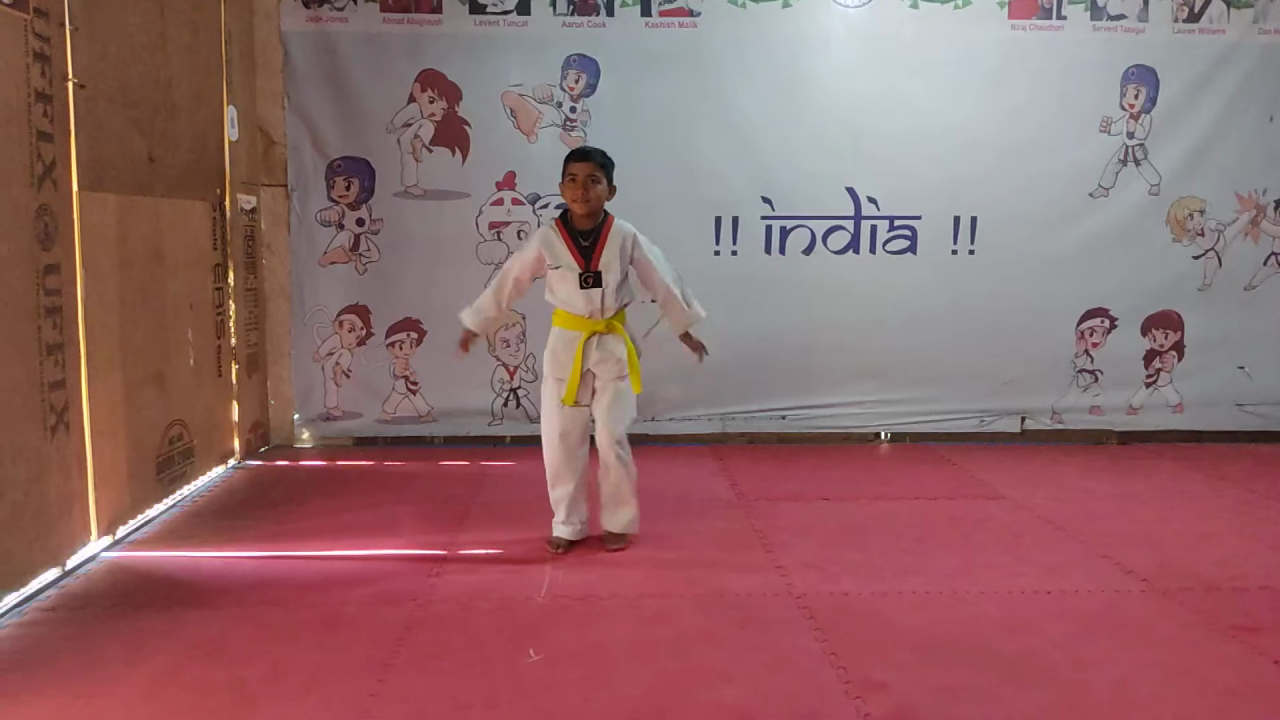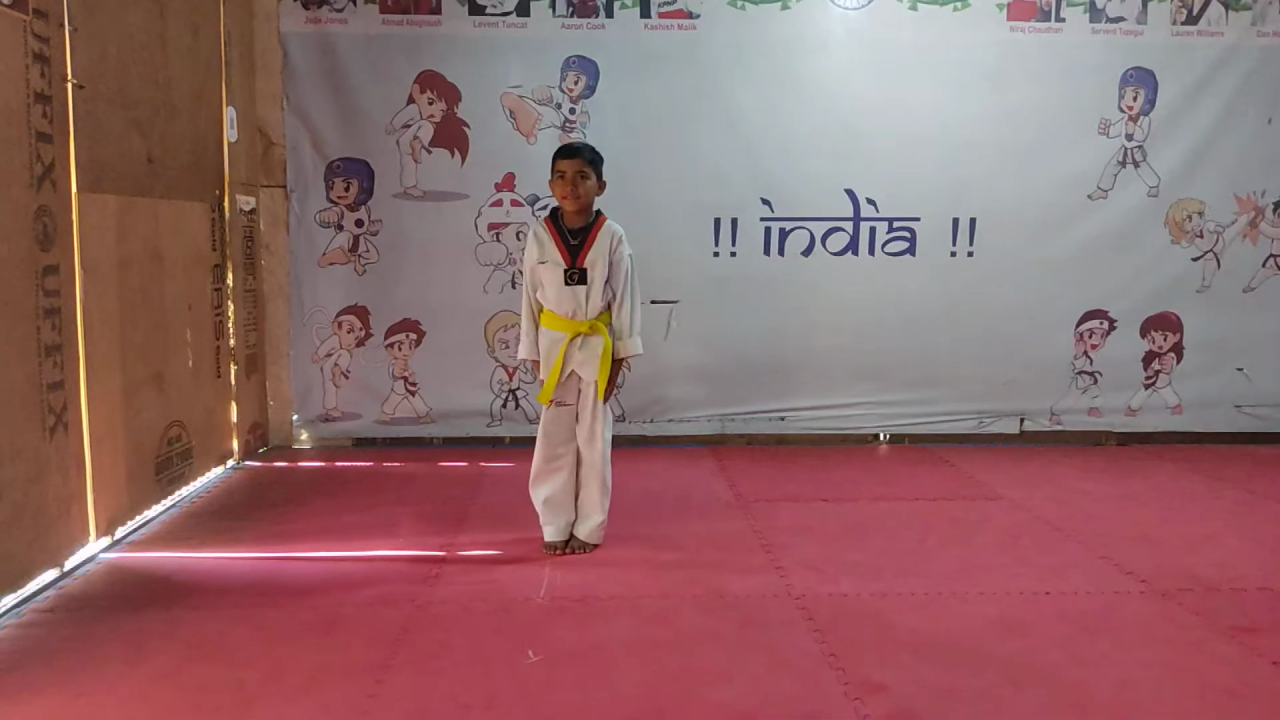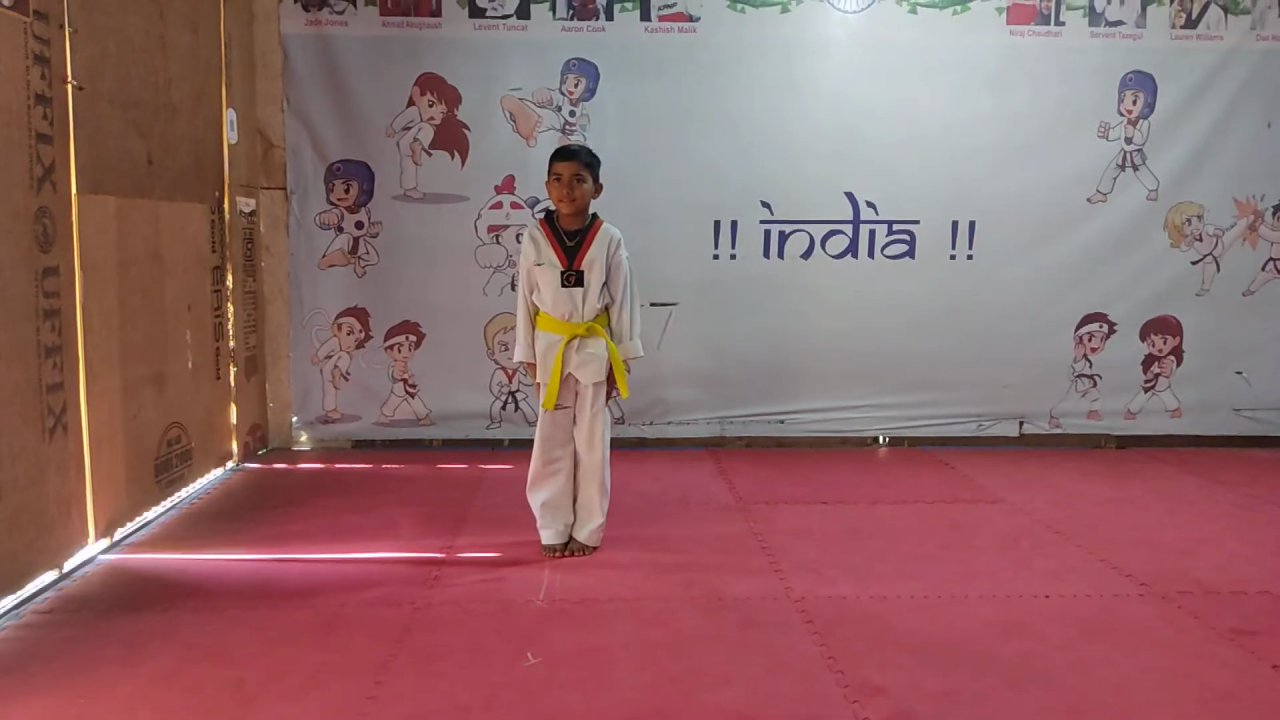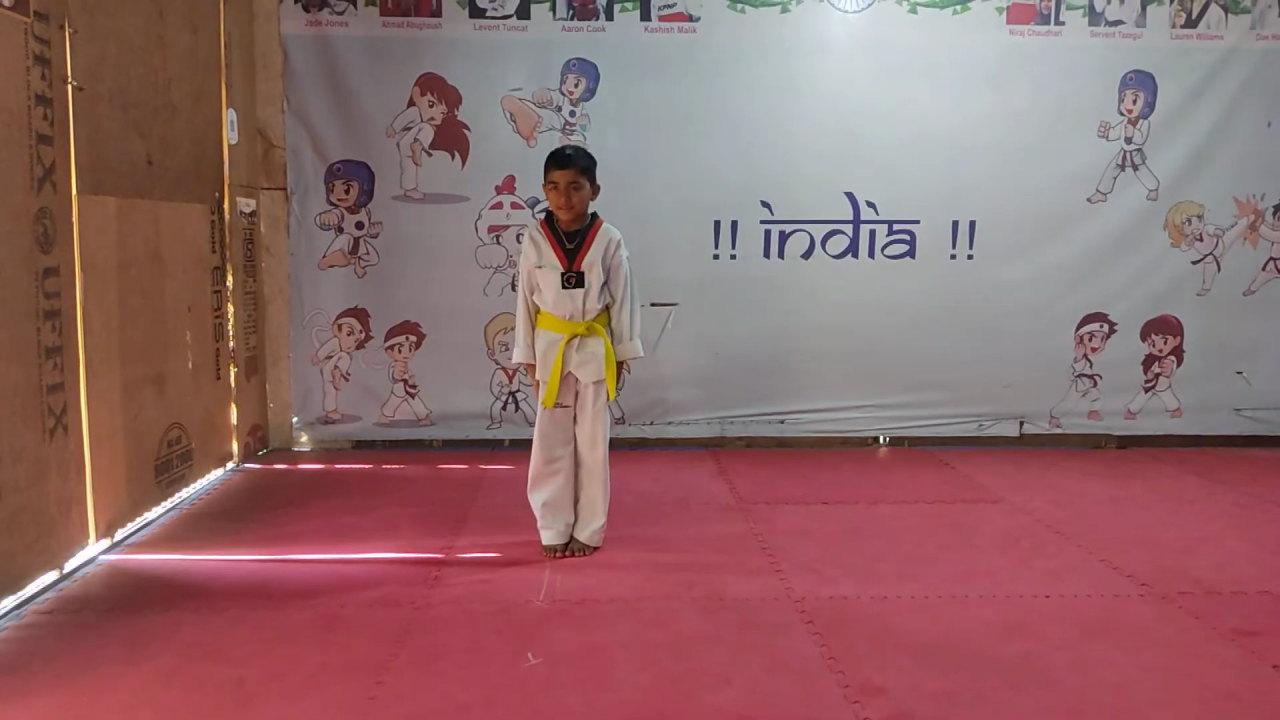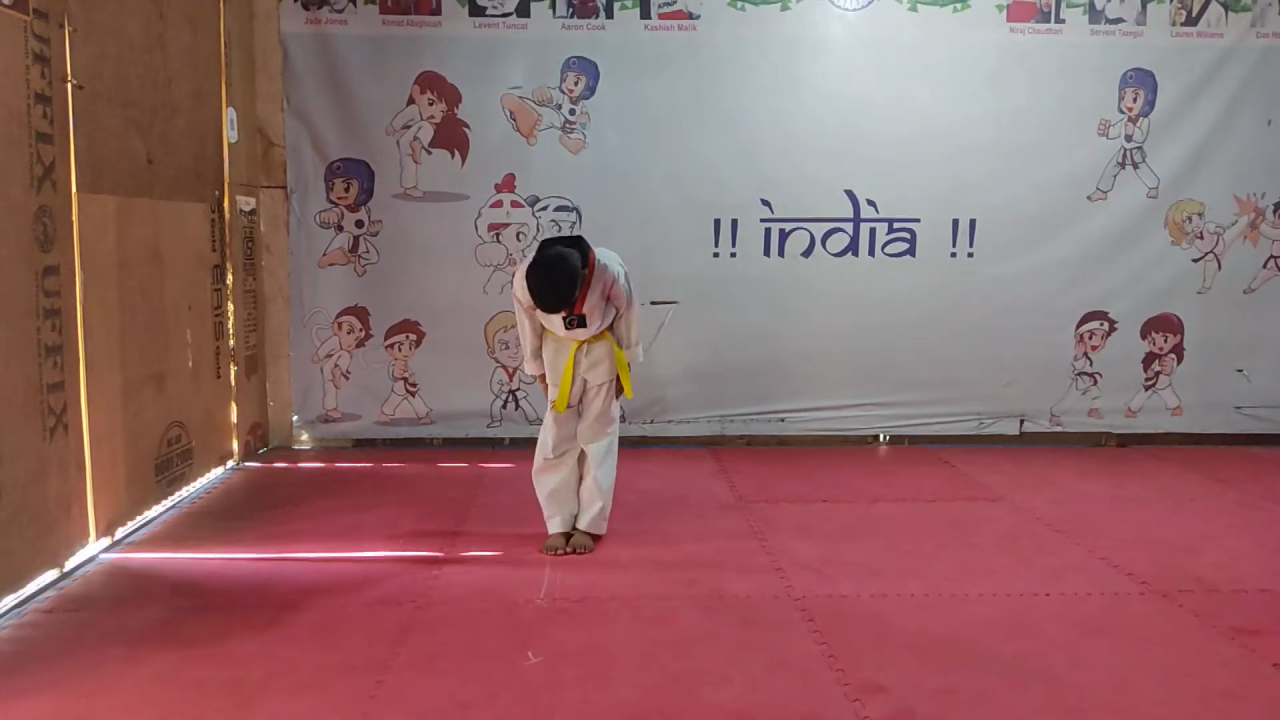
dt=0.3s
person 1, frame 1
left shoulder: (626, 237)
right shoulder: (546, 240)
left elbow: (661, 279)
right elbow: (509, 280)
left wrist: (685, 327)
right wrist: (475, 324)
left hip: (611, 346)
right hip: (565, 345)
left knee: (612, 439)
right knee: (560, 440)
left ankle: (617, 521)
right ankle: (567, 524)
person 1, frame 2
left shoulder: (612, 237)
right shoulder: (539, 237)
left elbow: (625, 301)
right elbow: (530, 301)
left wrist: (620, 358)
right wrist: (534, 356)
left hip: (596, 348)
right hip: (554, 346)
left knee: (593, 442)
right knee: (553, 443)
left ankle: (588, 529)
right ankle: (557, 527)
person 1, frame 3
left shoulder: (609, 240)
right shoulder: (535, 239)
left elbow: (623, 302)
right elbow: (526, 301)
left wrist: (619, 360)
right wrist: (530, 358)
left hip: (594, 350)
right hip: (550, 349)
left knee: (592, 445)
right knee: (551, 444)
left ankle: (586, 532)
right ankle: (554, 531)
person 1, frame 4
left shoulder: (610, 241)
right shoulder: (535, 241)
left elbow: (623, 301)
right elbow: (525, 301)
left wrist: (620, 358)
right wrist: (529, 359)
left hip: (594, 350)
right hip: (551, 348)
left knee: (592, 443)
right knee: (550, 444)
left ankle: (588, 531)
right ankle: (554, 531)
person 1, frame 5
left shoulder: (608, 270)
right shoulder: (524, 280)
left elbow: (626, 315)
right elbow: (528, 325)
left wrist: (625, 366)
right wrist: (538, 369)
left hip: (601, 354)
right hip: (559, 355)
left knee: (598, 438)
right knee: (557, 441)
left ankle: (587, 525)
right ankle: (560, 525)
